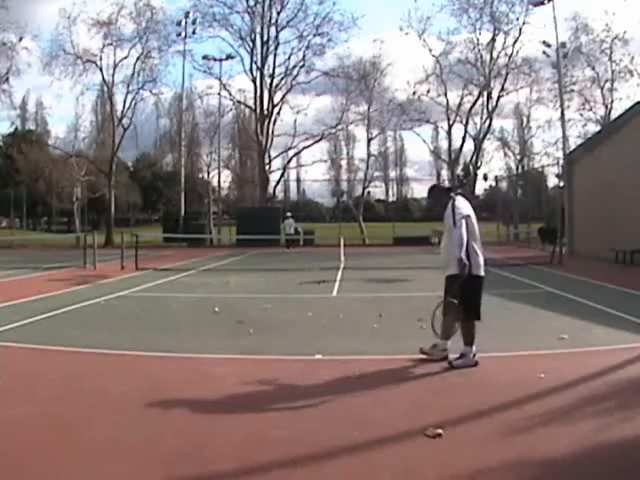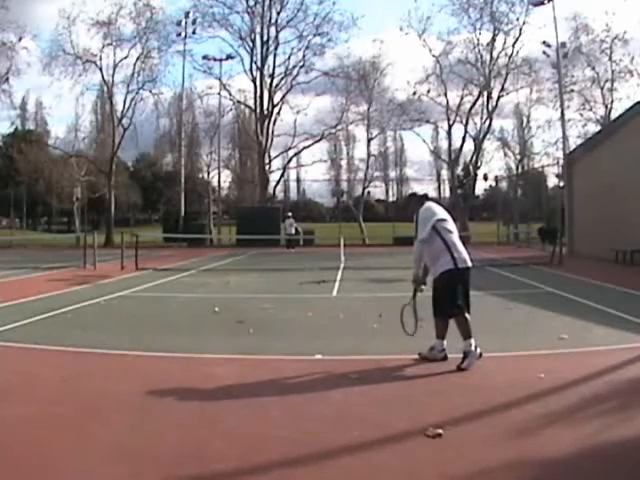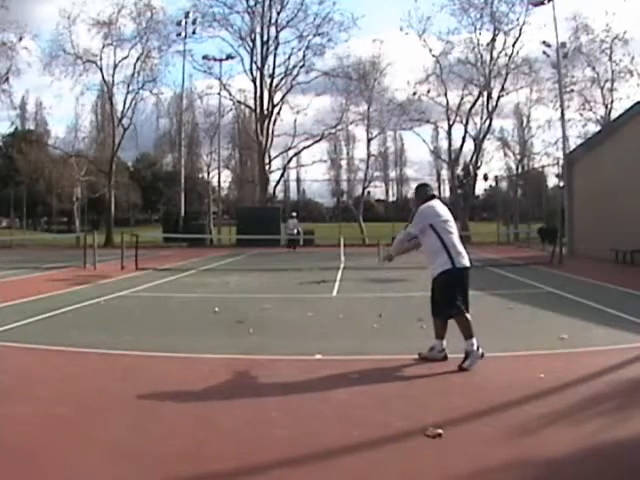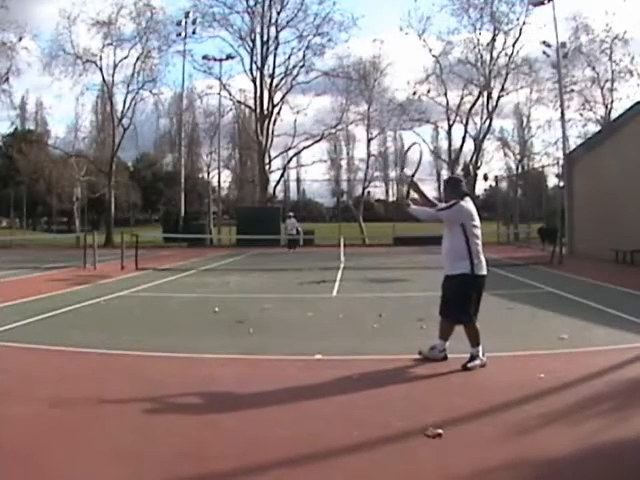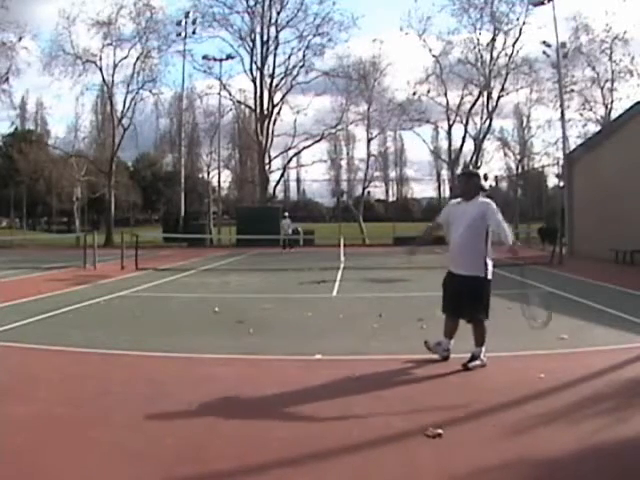
dt=1s
person 1, frame 1
left shoulder: (455, 206)
right shoulder: (456, 205)
left elbow: (459, 232)
left wrist: (460, 257)
right wrist: (442, 236)
left hip: (465, 269)
right hip: (458, 269)
left knee: (465, 313)
left ankle: (469, 355)
right ankle: (441, 348)
person 1, frame 2
left shoulder: (425, 210)
right shoulder: (430, 212)
left elbow: (420, 243)
right elbow: (430, 249)
left wrist: (416, 271)
right wrist: (423, 275)
left hip: (453, 266)
right hip: (444, 268)
left knee: (456, 308)
right knee: (440, 310)
left ankle: (471, 348)
right ankle: (439, 348)
person 1, frame 3
left shoulder: (427, 209)
right shoulder: (434, 209)
left elbow: (407, 235)
right elbow: (418, 240)
left wrist: (392, 252)
right wrist: (398, 252)
left hip: (452, 267)
right hip: (444, 268)
left knee: (456, 308)
right knee: (439, 310)
left ankle: (473, 348)
right ankle: (439, 348)
person 1, frame 4
left shoulder: (461, 207)
right shoulder: (457, 207)
left elbow: (431, 215)
right elbow: (436, 208)
left wrist: (410, 207)
right wrist: (418, 191)
left hip: (468, 273)
right hip: (455, 271)
left knee: (466, 316)
right knee: (447, 313)
left ankle: (478, 354)
right ankle: (440, 349)
person 1, frame 5
left shoulder: (486, 206)
right shoulder: (453, 206)
left elbow: (500, 226)
right elbow: (436, 225)
left wrist: (510, 243)
right wrist: (418, 242)
left hip: (476, 272)
right hip: (455, 270)
left knee: (476, 316)
right knee: (451, 311)
left ankle: (479, 354)
right ankle: (444, 346)
